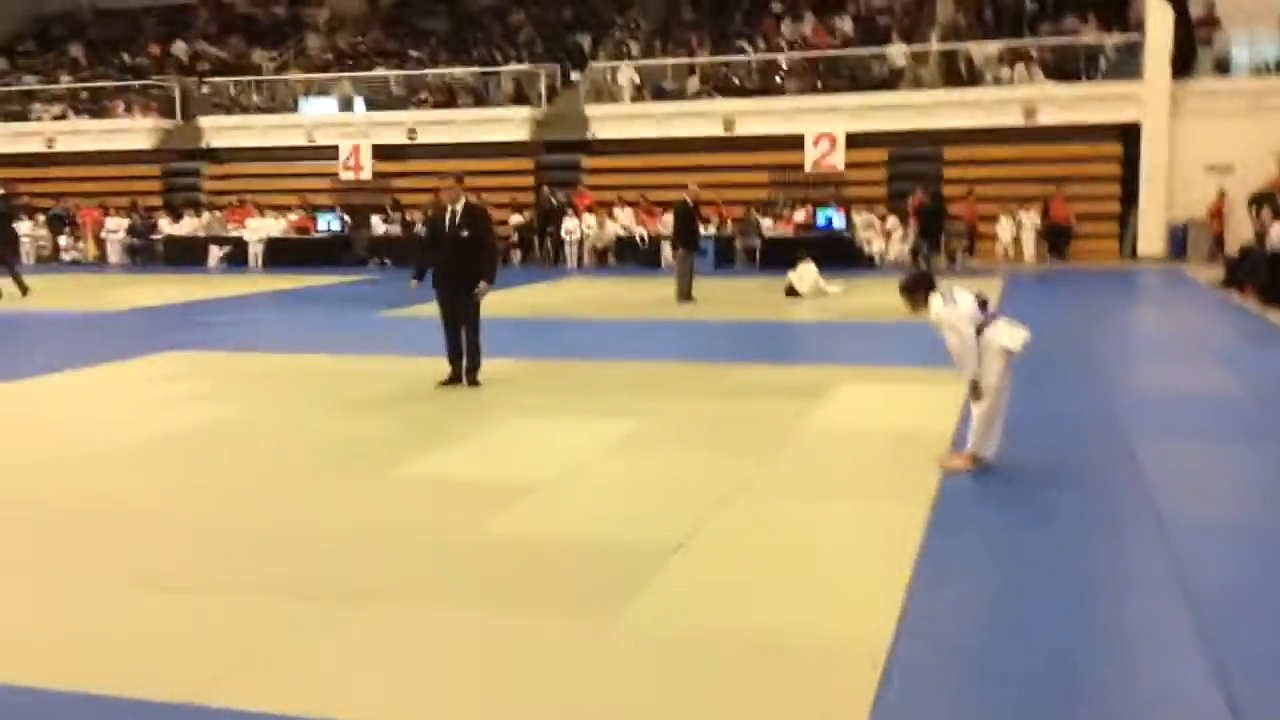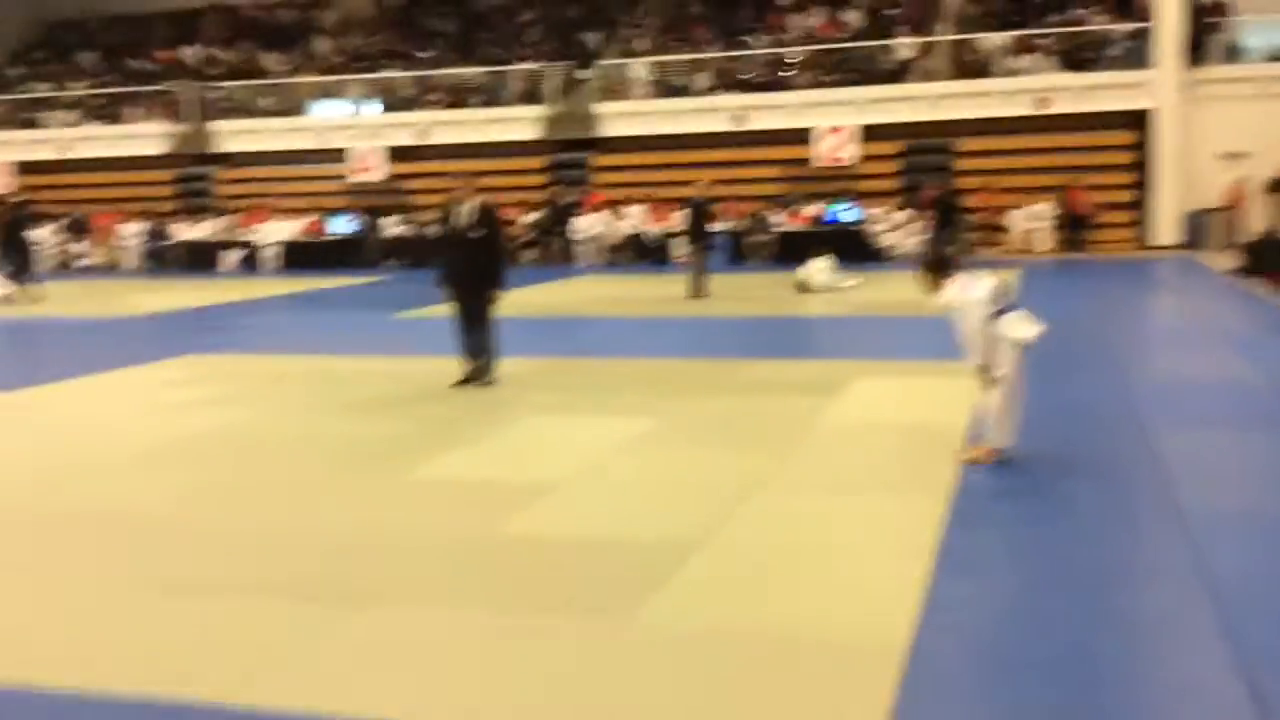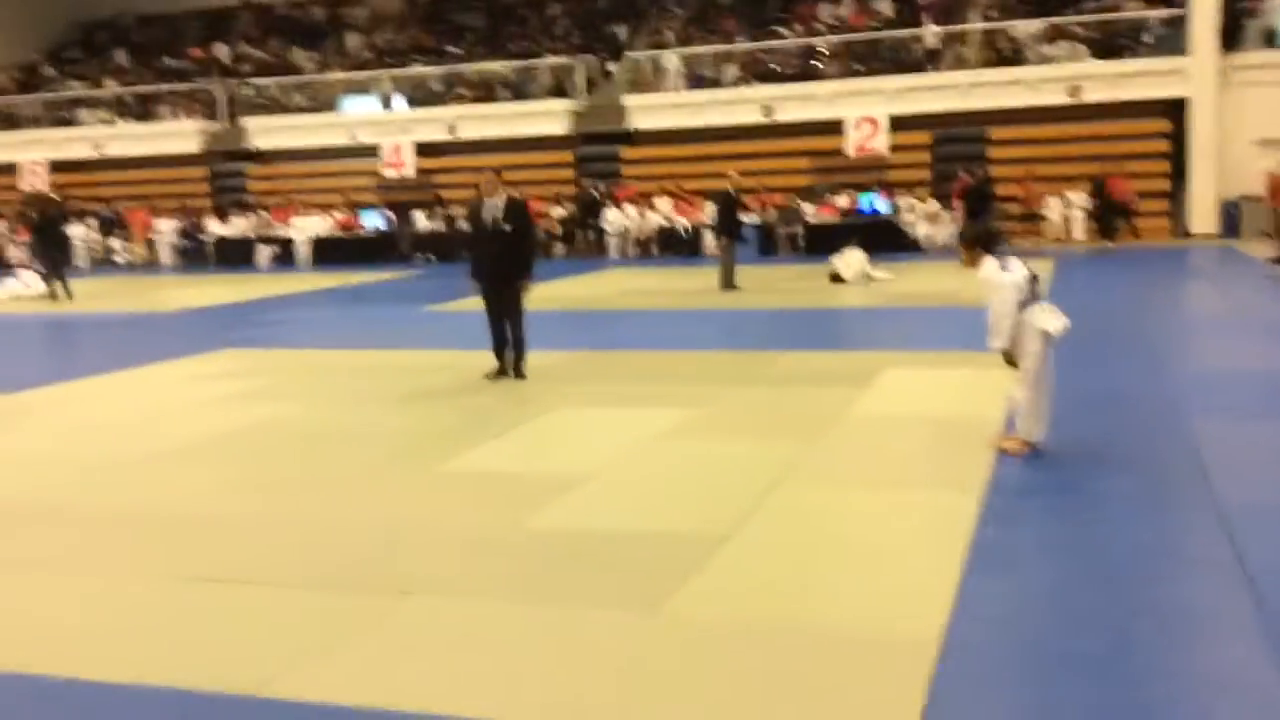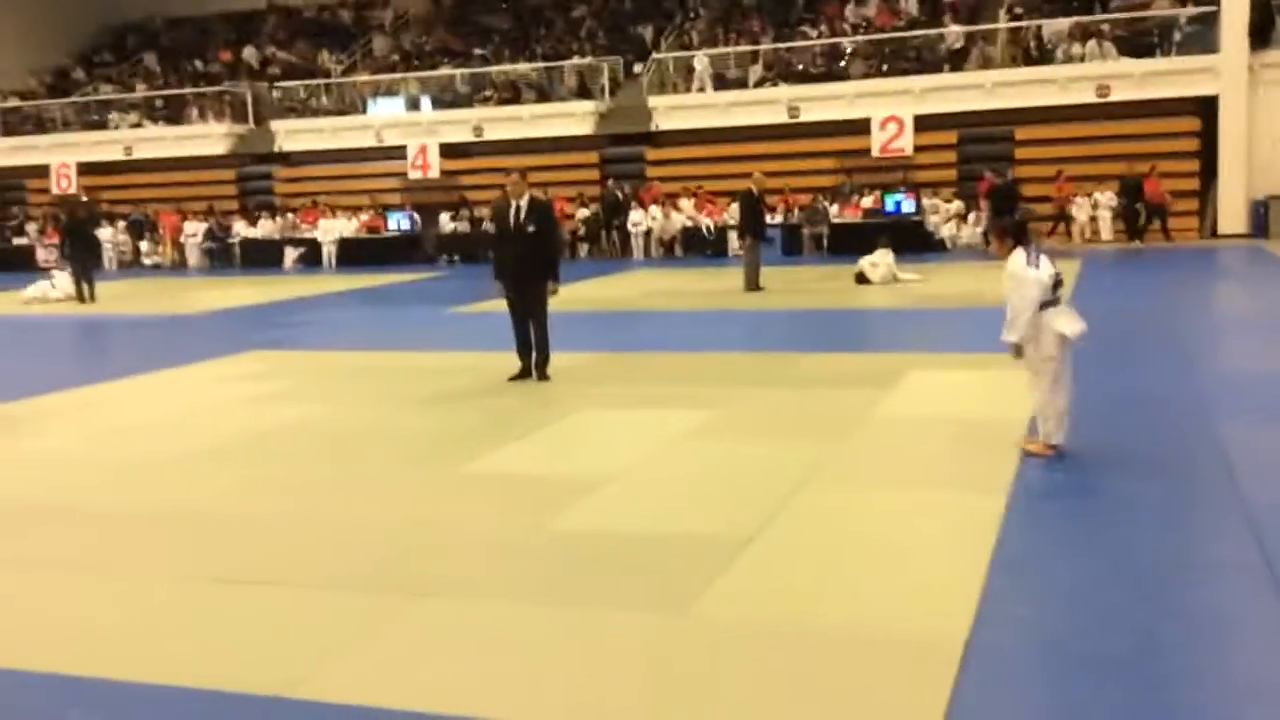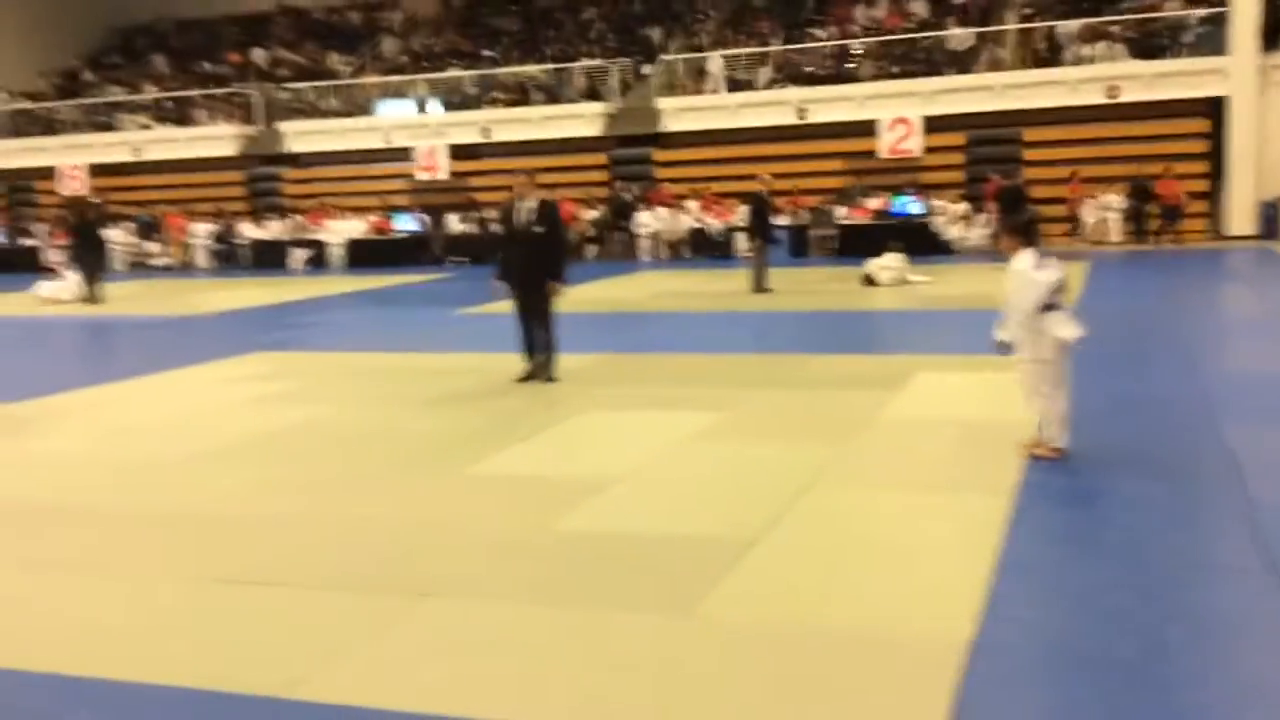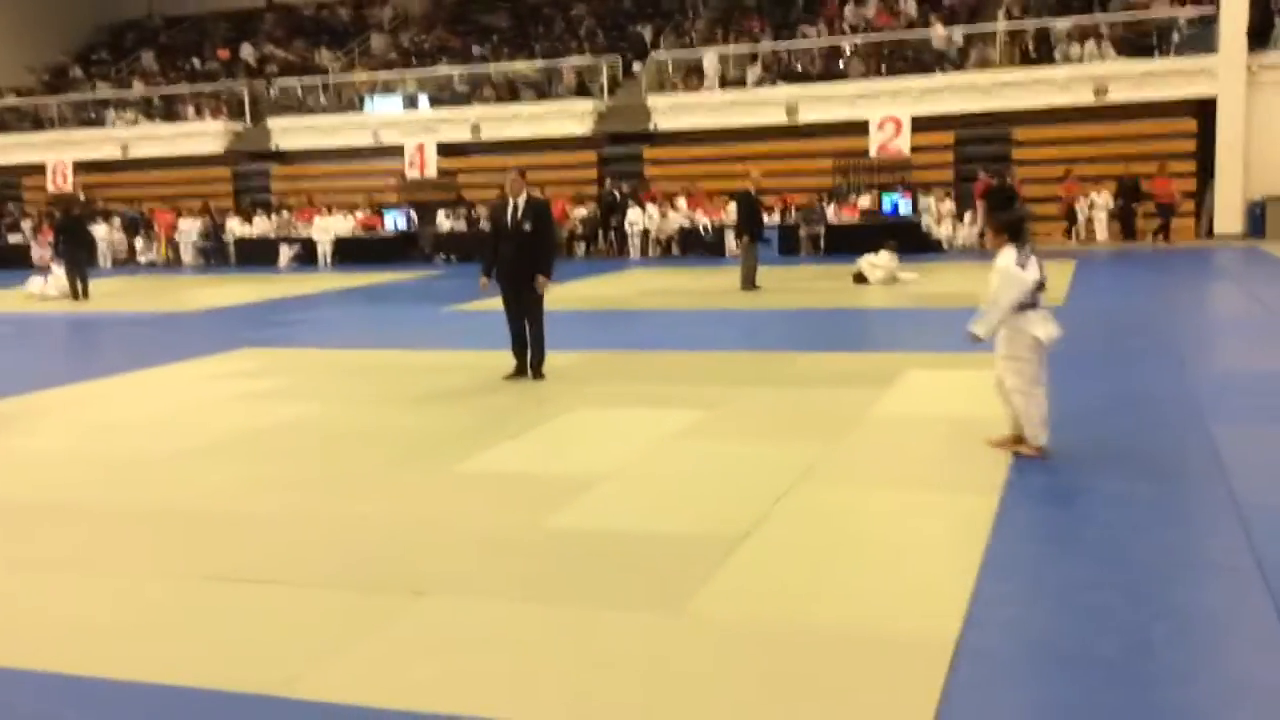
dt=0.1s
person 1, frame 1
left shoulder: (940, 312)
right shoulder: (948, 295)
left elbow: (962, 343)
left wrist: (972, 377)
left hip: (992, 343)
right hip: (994, 338)
left knee: (985, 401)
right knee: (989, 400)
left ankle: (974, 455)
right ankle: (979, 451)
person 1, frame 2
left shoulder: (956, 294)
right shoulder: (969, 281)
left elbow: (972, 329)
left wrist: (980, 364)
left hip: (1004, 335)
right hip: (1008, 329)
left knee: (999, 391)
right knee: (1004, 390)
left ankle: (994, 446)
right ankle: (996, 443)
person 1, frame 3
left shoulder: (989, 273)
right shoulder: (1003, 263)
left elbow: (1002, 312)
left wrist: (1003, 346)
left hip: (1030, 327)
right hip: (1034, 323)
left knee: (1029, 384)
right knee: (1032, 383)
left ankle: (1028, 439)
right ankle: (1028, 434)
person 1, frame 4
left shoulder: (1017, 266)
right shoulder: (1033, 256)
left elbow: (1021, 306)
left wrist: (1015, 340)
left hip: (1046, 328)
right hip: (1053, 324)
left knee: (1045, 385)
right knee: (1051, 384)
left ankle: (1050, 442)
right ankle: (1050, 435)
person 1, frame 5
left shoulder: (1022, 266)
right shoulder: (1040, 260)
left elbow: (1020, 307)
left wrist: (1006, 336)
left hip: (1042, 332)
right hip: (1048, 328)
left knee: (1044, 388)
right knee: (1045, 386)
left ankle: (1054, 444)
right ankle: (1053, 436)
person 1, frame 6
left shoulder: (1007, 264)
right shoulder: (1024, 256)
left elbow: (999, 303)
left wrist: (979, 330)
left hip: (1021, 330)
right hip: (1026, 326)
left knee: (1024, 386)
right knee: (1007, 381)
left ankle: (1036, 442)
right ankle: (1019, 433)
person 2, frame 1
left shoulder: (477, 213)
right shoulder: (438, 213)
left elbow: (488, 247)
right elbow: (429, 247)
left wrist: (487, 278)
right wrist: (418, 274)
left hip: (469, 281)
right hip: (444, 280)
left knee: (470, 326)
right knee: (450, 325)
left ankle: (472, 372)
right ankle: (455, 370)
person 2, frame 2
left shoulder: (487, 214)
right shoulder: (450, 215)
left elbow: (496, 249)
right elbow: (447, 249)
left wrist: (495, 283)
right wrist: (445, 279)
left hip: (481, 281)
right hip: (458, 280)
left knee: (481, 324)
right knee: (465, 326)
left ankle: (484, 371)
right ankle: (472, 370)
person 2, frame 3
left shoulder: (517, 207)
right shoulder: (476, 209)
left elbow: (528, 243)
right elbow: (475, 244)
left wrist: (525, 275)
right wrist: (476, 273)
left hip: (511, 274)
right hip: (488, 275)
left knee: (514, 319)
right knee: (495, 320)
left ankle: (517, 364)
right ankle: (503, 363)
person 2, frame 4
left shoulder: (542, 208)
right shoulder: (501, 210)
left elbow: (553, 244)
right elbow: (498, 245)
left wrist: (553, 277)
right wrist: (499, 275)
left hip: (535, 276)
right hip: (511, 276)
left knee: (538, 321)
right knee: (519, 322)
left ankle: (541, 366)
right ankle: (525, 365)
person 2, frame 5
left shoulder: (548, 210)
right shoulder: (509, 212)
left elbow: (559, 246)
right elbow: (505, 246)
left wrist: (557, 278)
right wrist: (503, 275)
left hip: (542, 278)
right hip: (518, 277)
left knee: (543, 322)
right knee: (526, 322)
left ankle: (546, 367)
right ankle: (533, 366)
person 2, frame 6
left shoulder: (539, 206)
right shoulder: (499, 209)
left elbow: (549, 242)
right elbow: (493, 243)
left wrist: (545, 273)
right wrist: (486, 272)
left hip: (531, 275)
right hip: (507, 275)
left knee: (534, 319)
right knee: (514, 321)
left ankle: (536, 365)
right ankle: (521, 364)
